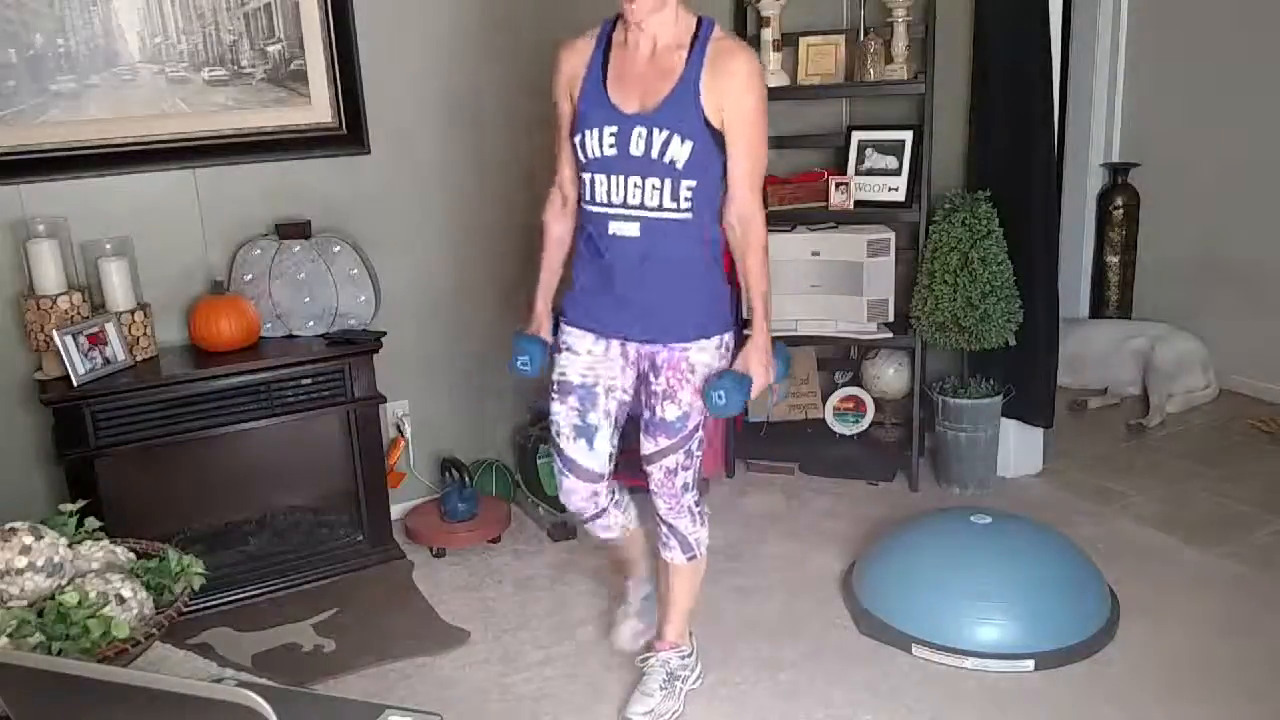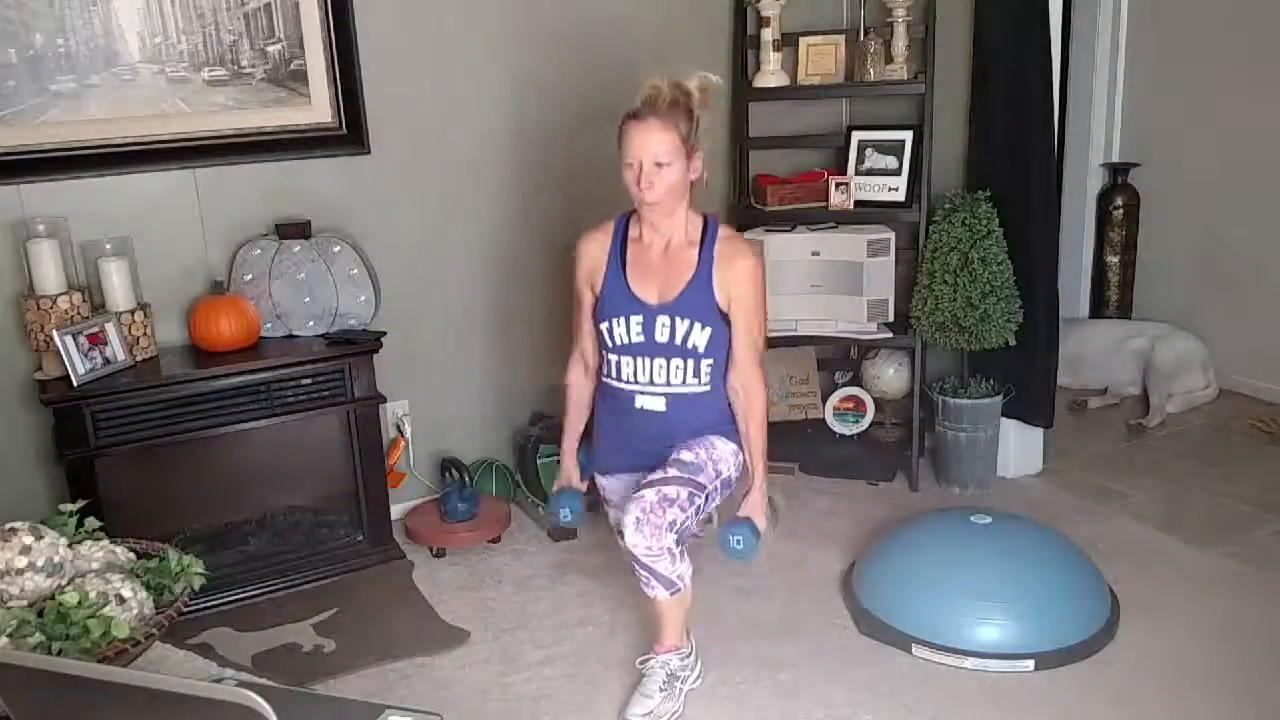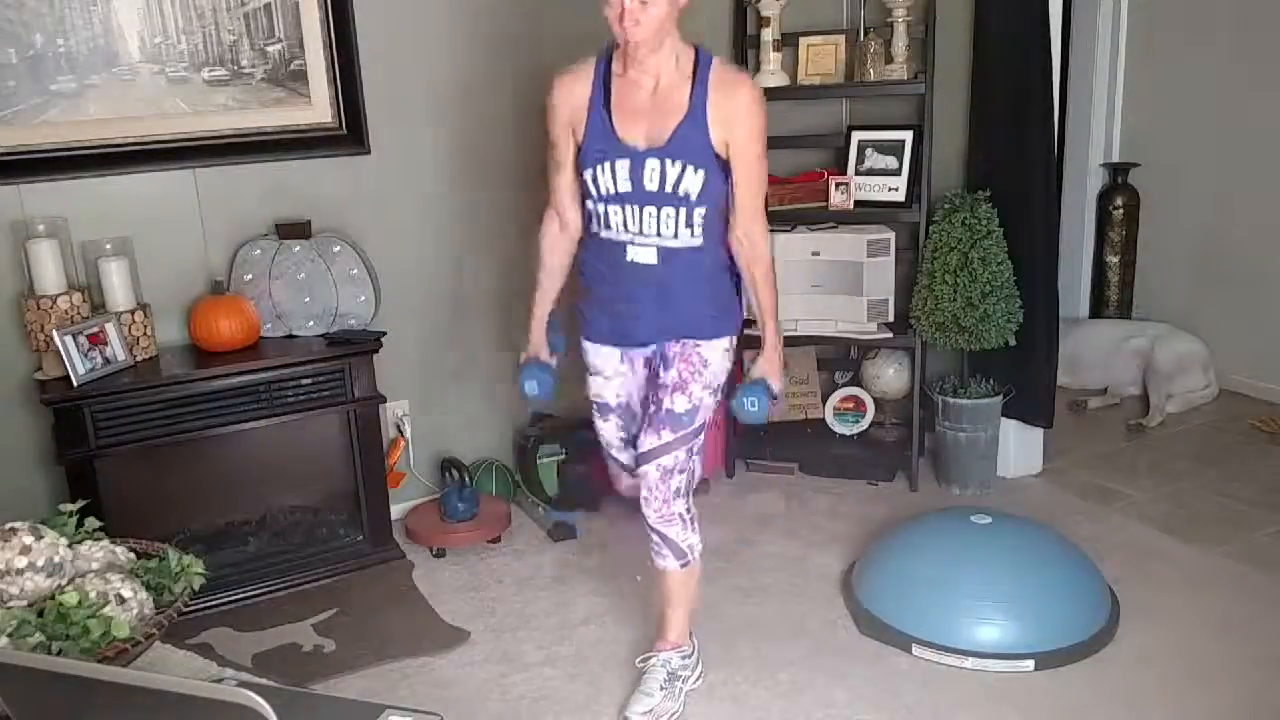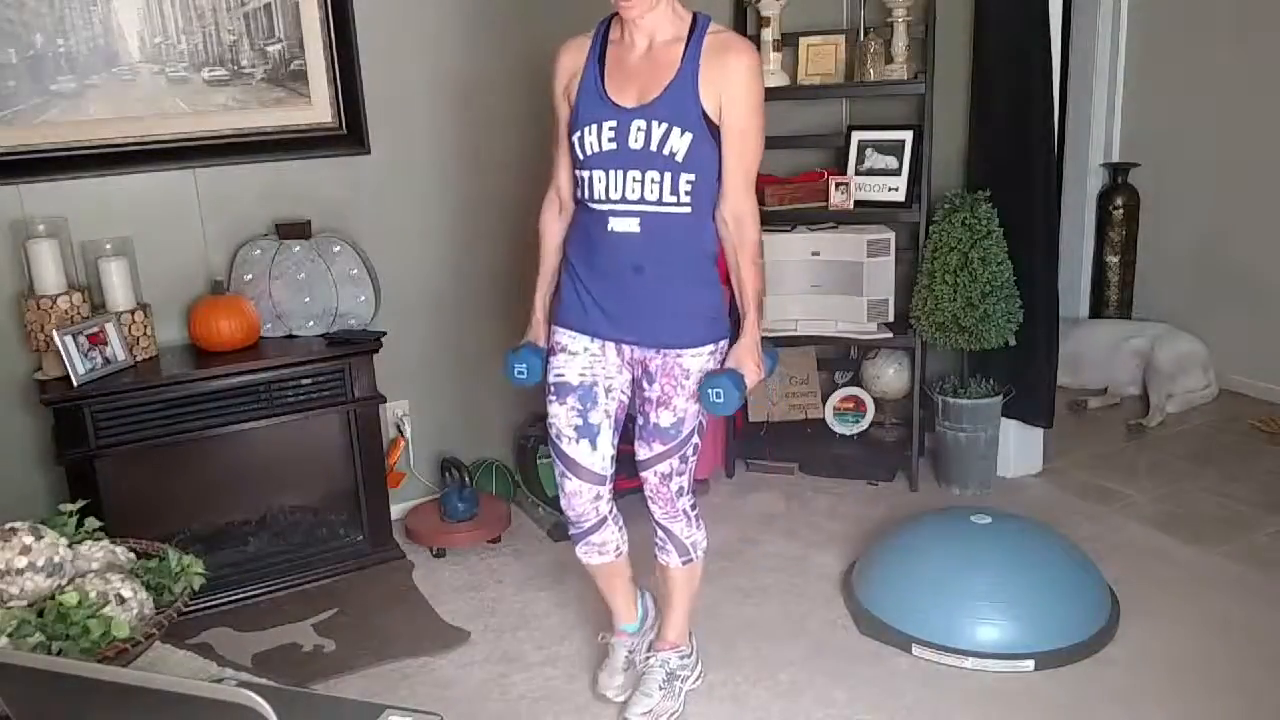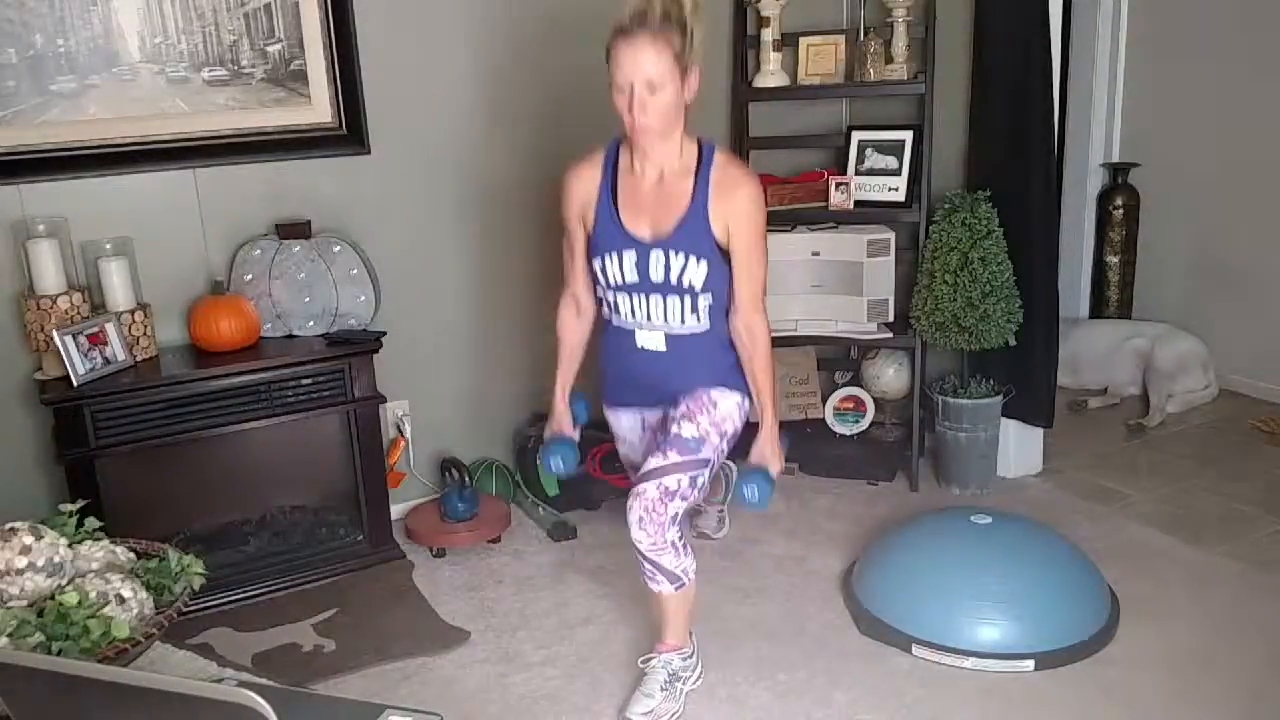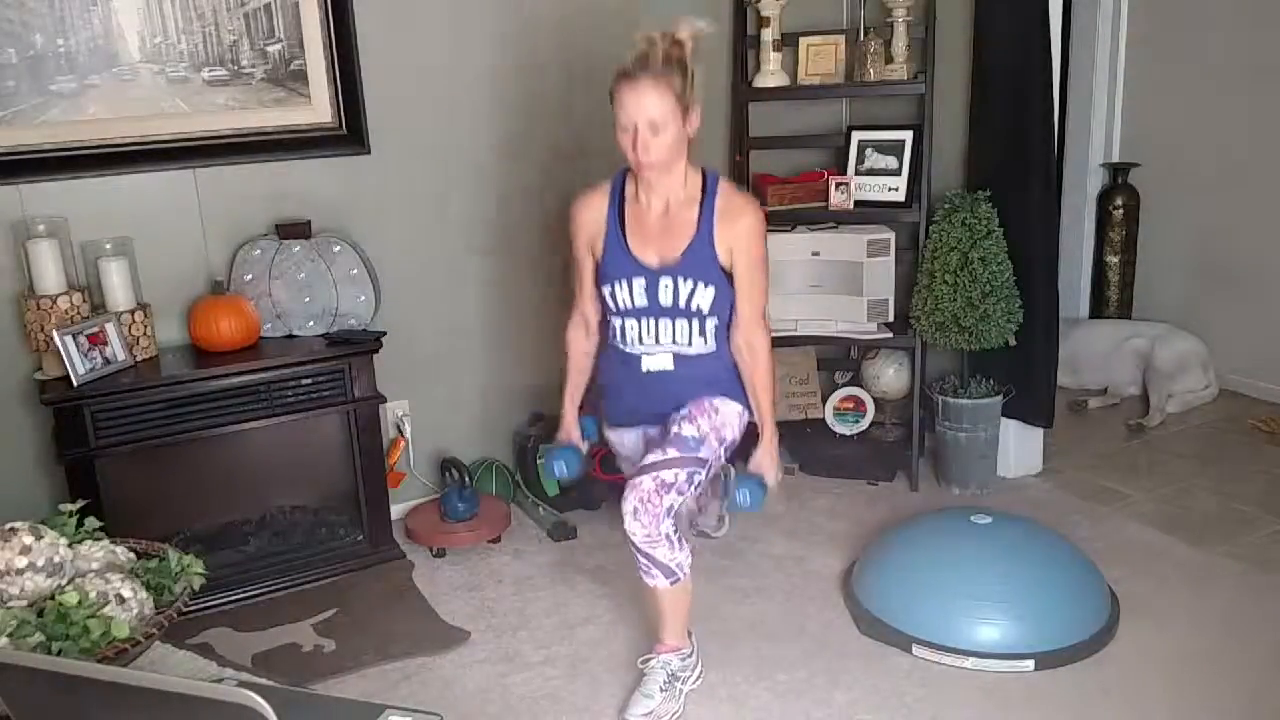
dt=0.2s
person 1, frame 1
left shoulder: (727, 67)
right shoulder: (577, 61)
left elbow: (744, 212)
right elbow: (566, 196)
left wrist: (759, 335)
right wrist: (541, 304)
left hip: (687, 327)
right hip: (596, 317)
left knee: (667, 478)
right knee: (578, 481)
left ankle: (674, 649)
right ankle: (642, 571)
person 1, frame 2
left shoulder: (731, 259)
right shoulder: (596, 250)
left elbow: (745, 378)
right elbow: (585, 360)
left wrist: (757, 482)
right wrist: (568, 452)
left hip: (704, 438)
right hip: (621, 447)
left knee: (646, 526)
right knee: (646, 522)
left ankle: (673, 656)
right ankle: (691, 507)
person 1, frame 3
left shoulder: (728, 93)
right shoulder: (573, 91)
left elbow: (749, 226)
right elbow: (561, 216)
left wrist: (771, 339)
right wrist: (537, 319)
left hip: (697, 327)
right hip: (608, 325)
left knee: (660, 486)
right knee: (619, 469)
left ankle: (676, 647)
person 1, frame 4
left shoulder: (725, 59)
right shoulder: (576, 58)
left elbow: (736, 207)
right elbow: (561, 197)
left wrist: (750, 331)
right wrist: (538, 308)
left hip: (682, 328)
right hip: (585, 320)
left knee: (663, 487)
right knee: (579, 490)
left ankle: (675, 650)
right ankle: (629, 620)
person 1, frame 5
left shoulder: (731, 187)
right shoulder: (585, 184)
left elbow: (748, 316)
right elbow: (577, 300)
left wrist: (767, 423)
right wrist: (560, 401)
left hip: (707, 391)
right hip: (629, 391)
left knee: (650, 518)
right knee: (658, 503)
left ankle: (676, 654)
right ankle: (707, 484)
person 1, frame 6
left shoulder: (732, 217)
right shoulder: (593, 213)
left elbow: (751, 337)
right elbow: (586, 318)
left wrist: (768, 438)
right wrist: (569, 415)
left hip: (709, 399)
right hip: (630, 403)
left knee: (645, 509)
right knee: (655, 494)
left ankle: (675, 653)
right ankle: (700, 494)
